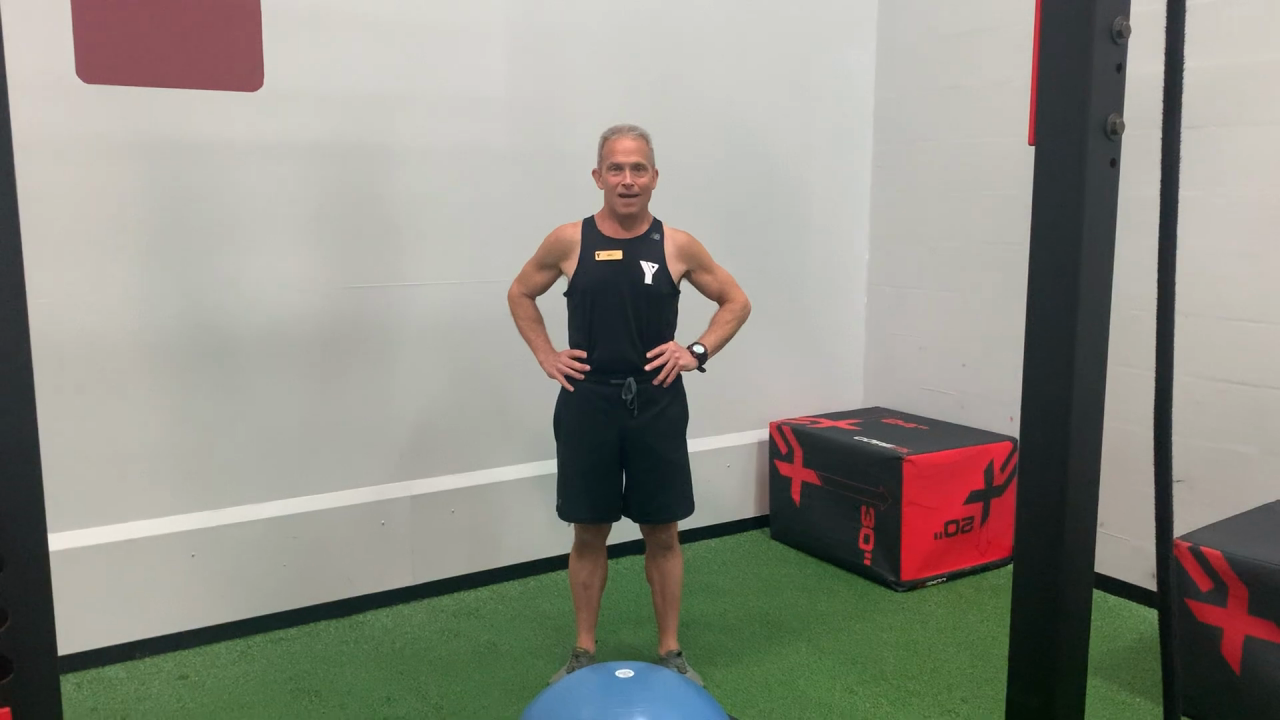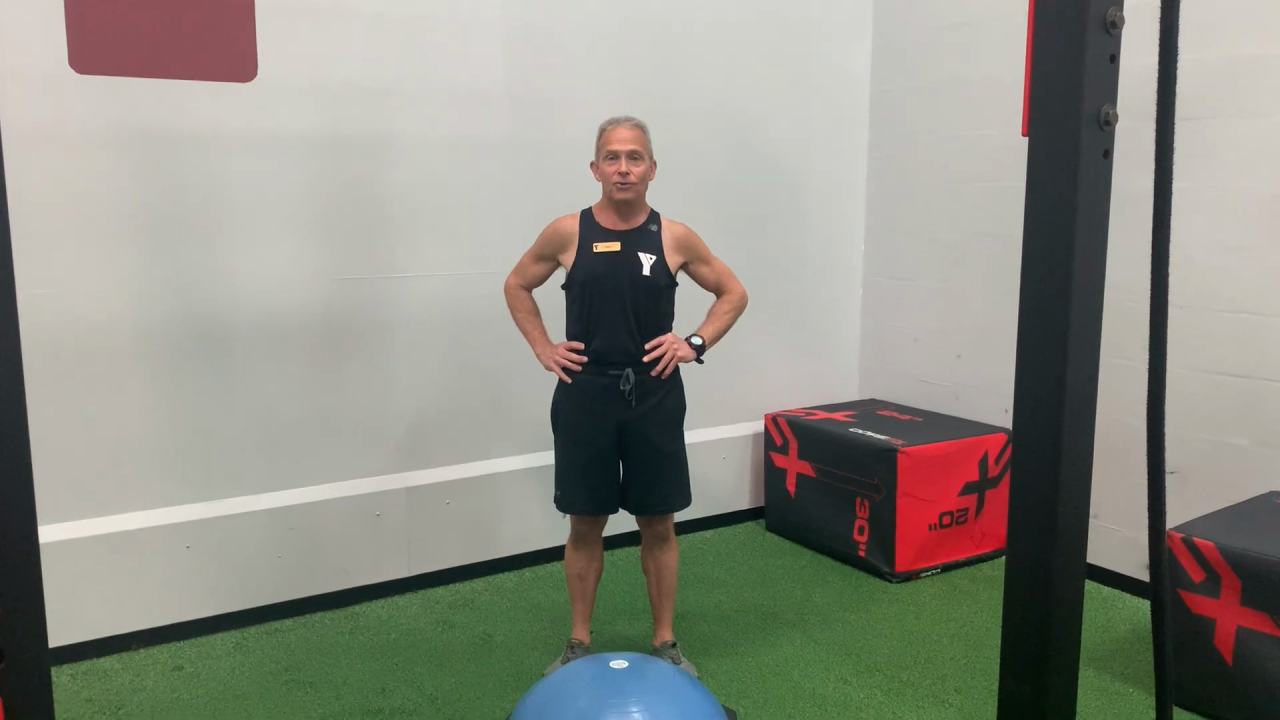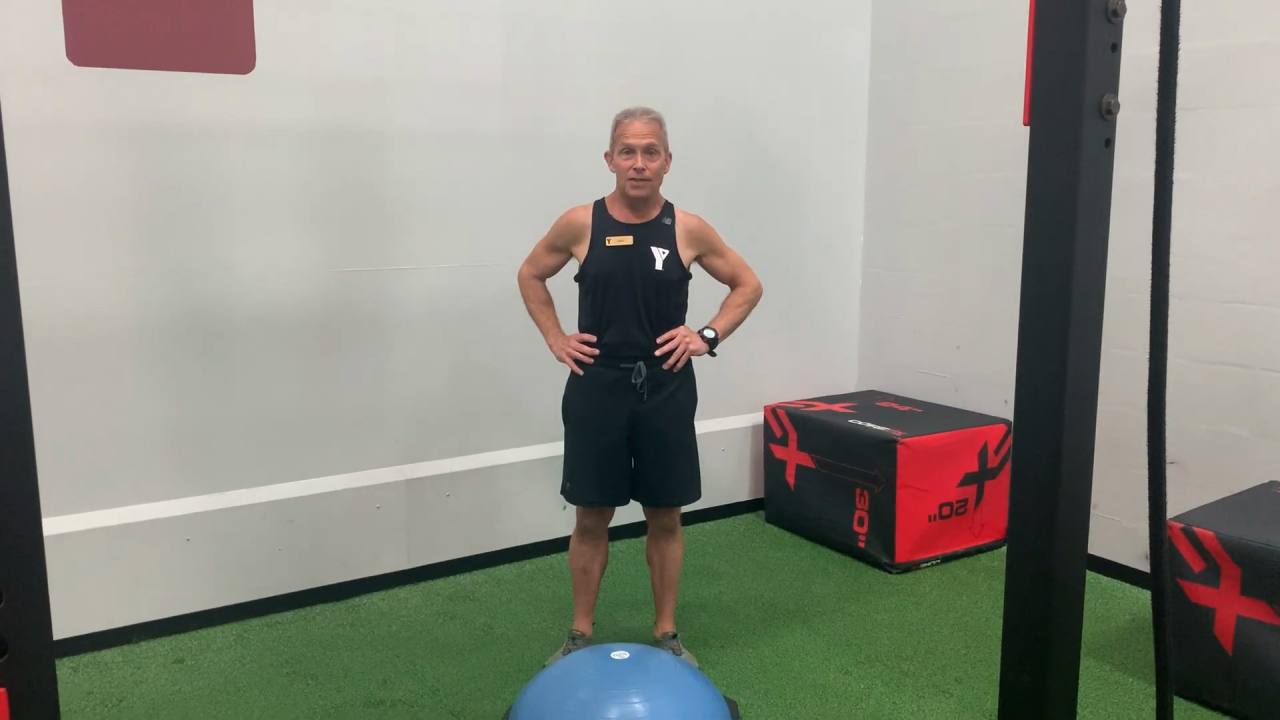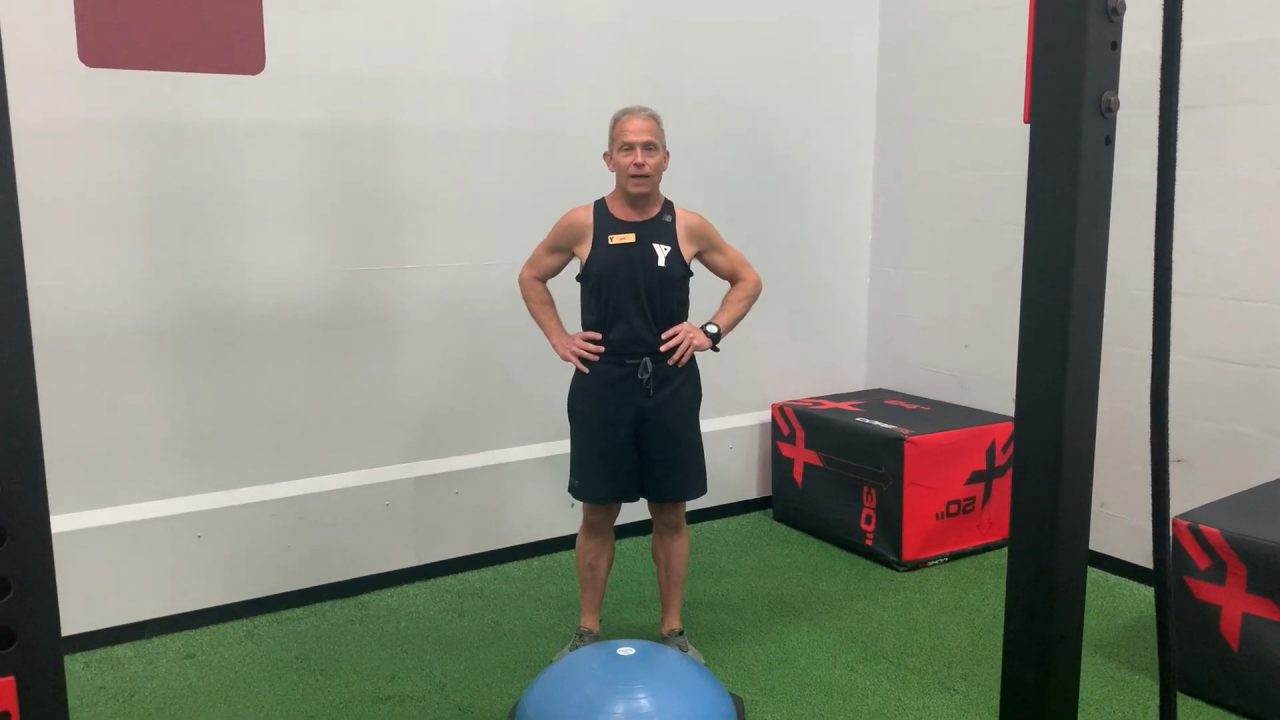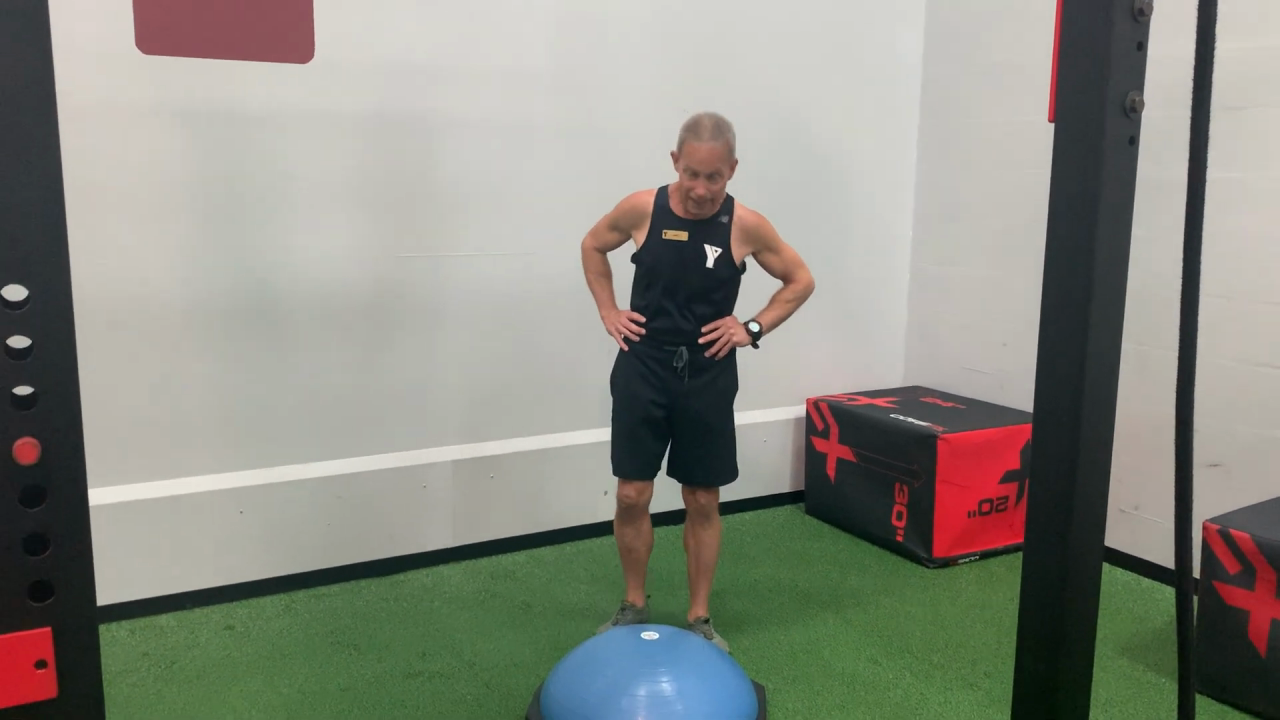
dt=1s
person 1, frame 1
left shoulder: (677, 245)
right shoulder: (568, 241)
left elbow: (736, 302)
right elbow: (521, 293)
left wrist: (698, 352)
right wrist: (546, 355)
left hip: (657, 404)
right hip: (588, 404)
left knee: (663, 534)
right knee: (589, 534)
left ankle: (670, 651)
right ankle: (584, 651)
person 1, frame 2
left shoulder: (675, 237)
right shoulder: (566, 233)
left elbow: (733, 293)
right elbow: (517, 285)
left wrist: (696, 343)
right wrist: (542, 348)
left hip: (654, 395)
right hip: (585, 395)
left knee: (658, 525)
right knee: (585, 525)
left ankle: (664, 642)
right ankle: (579, 642)
person 1, frame 3
left shoulder: (688, 229)
right shoulder: (579, 224)
left elbow: (748, 284)
right elbow: (530, 275)
left wrist: (708, 336)
right wrist: (555, 338)
left hip: (666, 389)
right hip: (596, 388)
left knee: (665, 517)
right knee: (591, 518)
left ankle: (666, 634)
right ankle: (580, 634)
person 1, frame 4
left shoulder: (688, 226)
right shoulder: (581, 224)
left elbow: (747, 279)
right elbow: (531, 276)
left wrist: (711, 332)
right wrist: (558, 338)
left hip: (671, 386)
right hip: (602, 386)
left knee: (671, 515)
right knee: (598, 515)
left ankle: (673, 630)
right ankle: (588, 630)
person 1, frame 5
left shoulder: (746, 225)
right shoulder: (640, 208)
left elbow: (800, 280)
right elbow: (592, 246)
left wrist: (753, 329)
right wrist: (608, 313)
left hip: (708, 374)
right hip: (642, 367)
left knee: (703, 500)
right knee: (631, 495)
left ankle: (699, 618)
right ankle: (633, 604)
